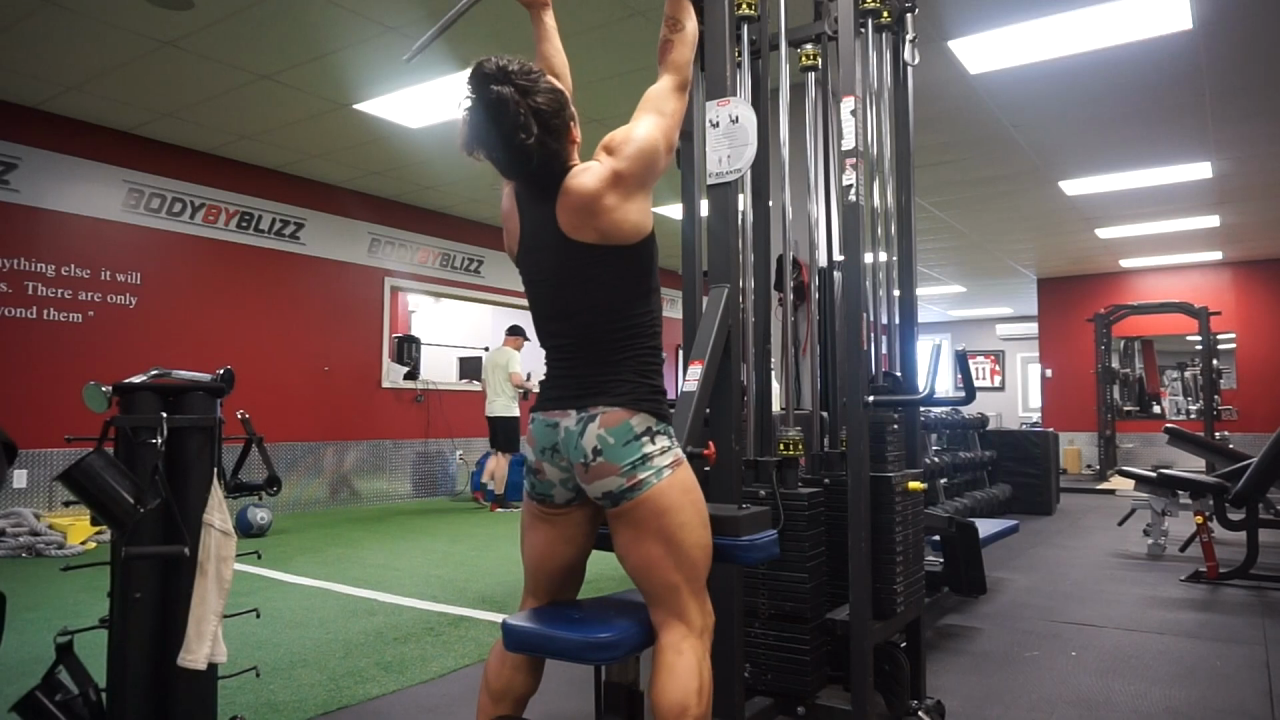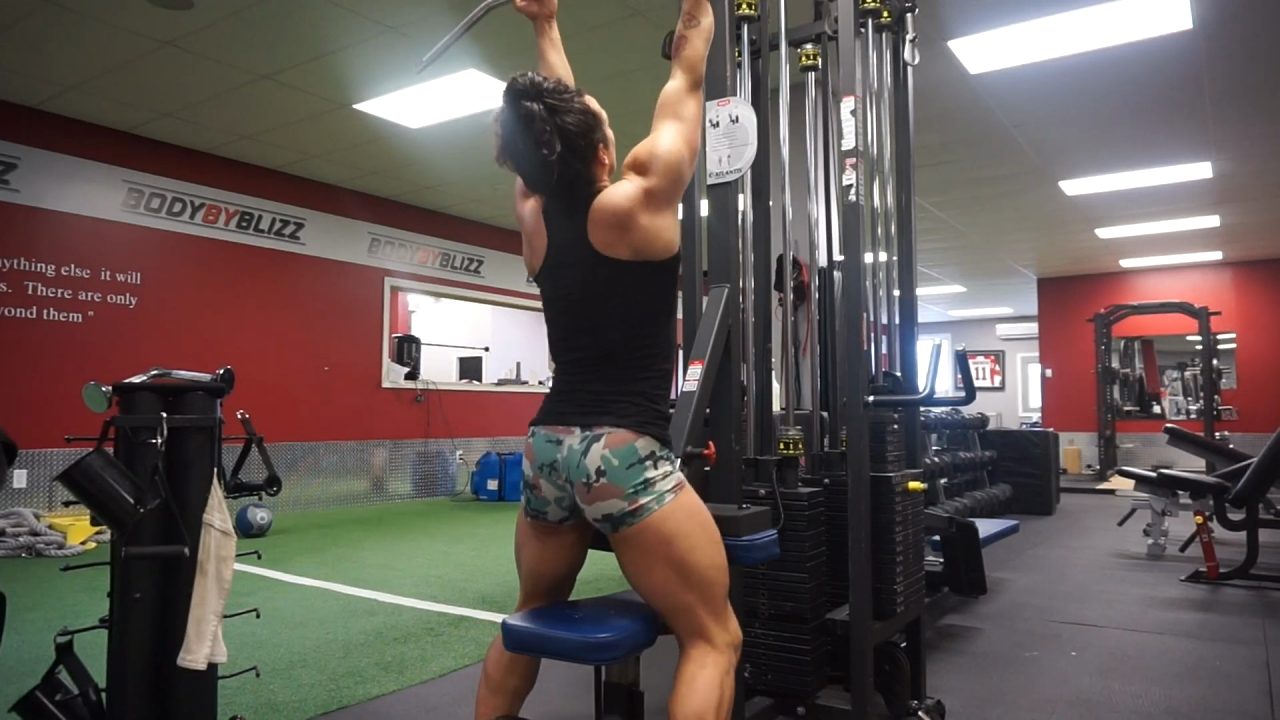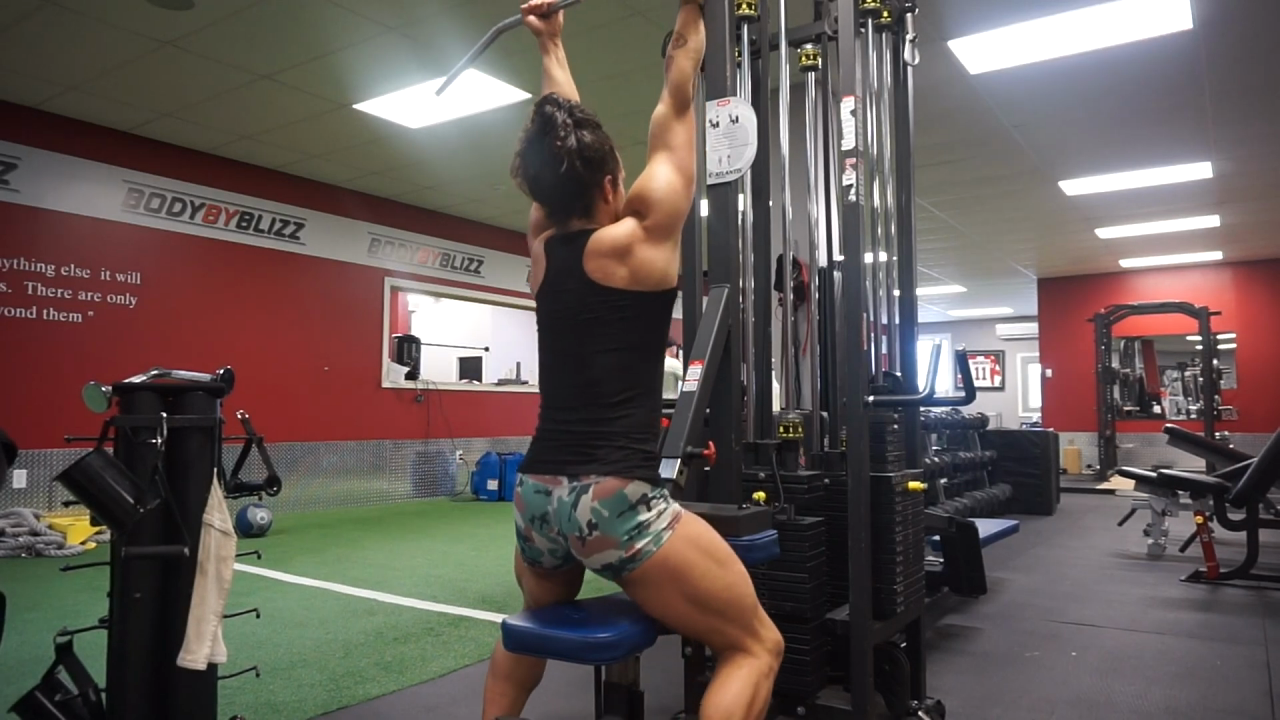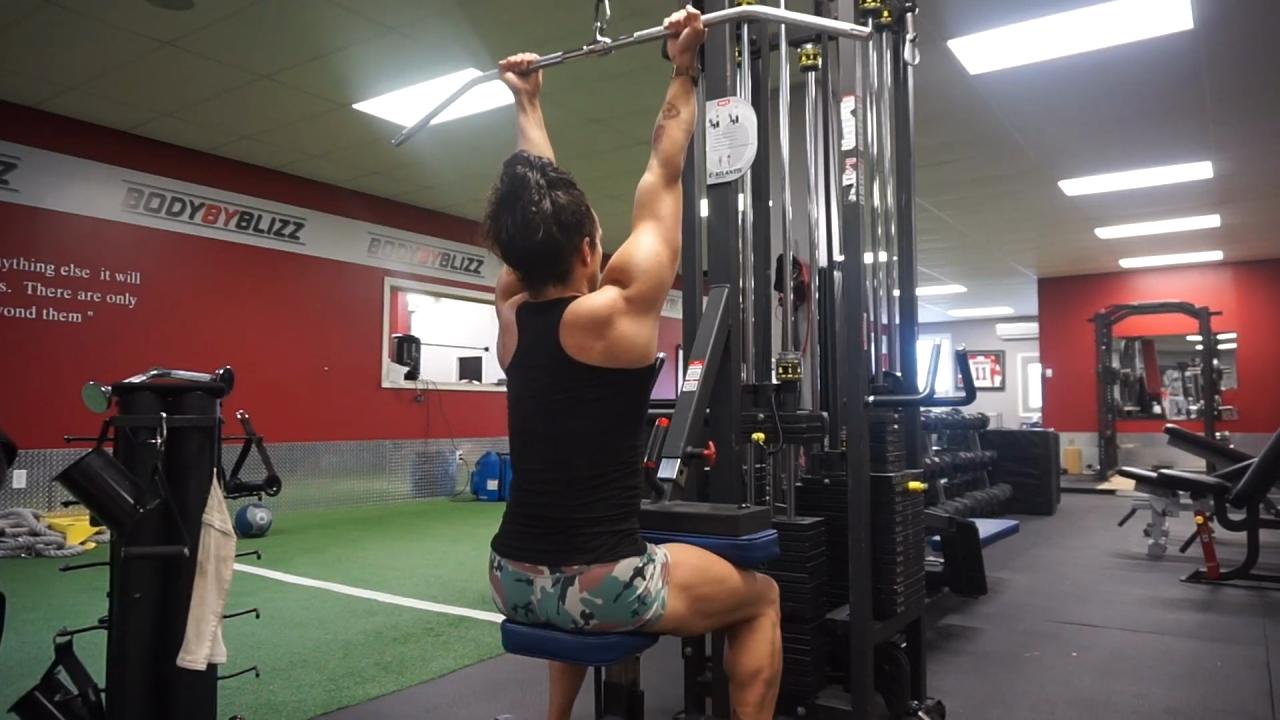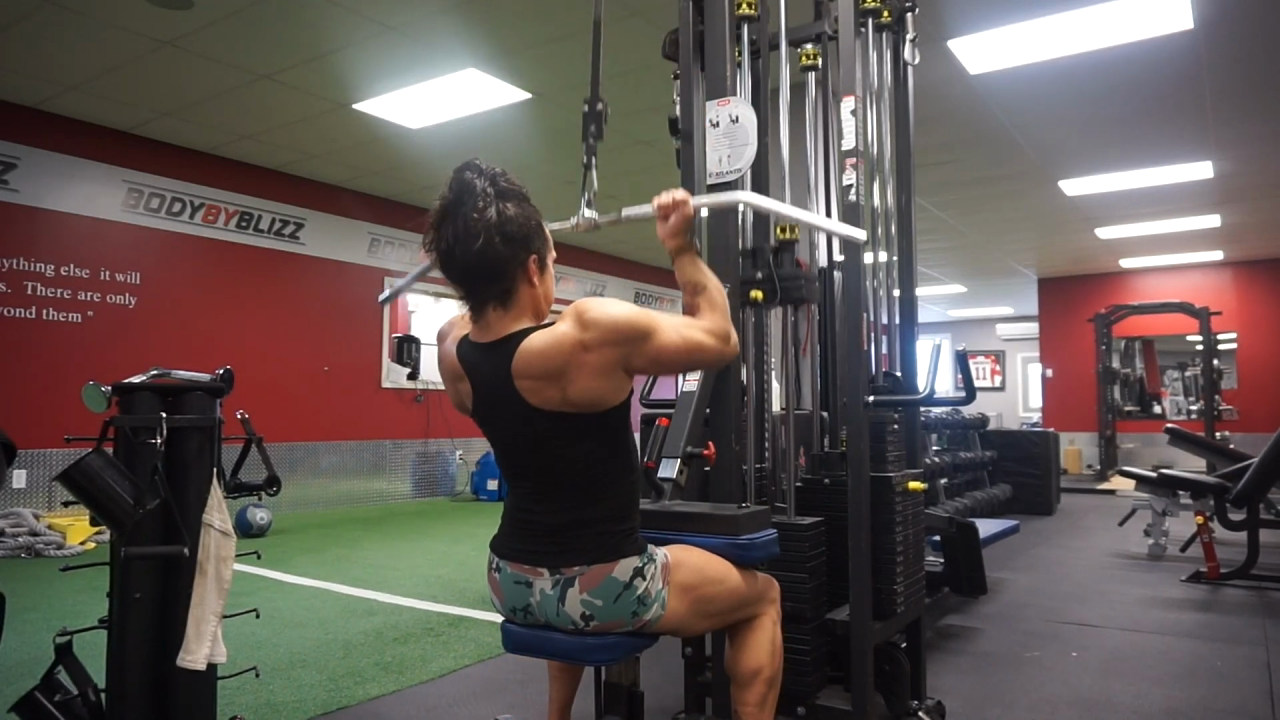
dt=1s
person 1, frame 1
left shoulder: (514, 201)
right shoulder: (607, 181)
left elbow: (549, 97)
right elbow: (673, 75)
left hip: (551, 432)
right hip: (625, 431)
left knee: (535, 617)
right knee: (686, 627)
person 1, frame 2
left shoulder: (534, 215)
right shoulder: (635, 202)
left elbow: (555, 116)
right elbow: (688, 77)
left hip: (549, 448)
right hip: (626, 453)
left knee: (531, 617)
right knee: (712, 639)
person 1, frame 3
left shoulder: (543, 245)
right shoulder: (638, 239)
left elbow: (560, 137)
right elbow: (675, 107)
left hip: (538, 492)
right hip: (616, 498)
right knee: (756, 646)
person 1, frame 4
left shoulder: (511, 312)
right shoulder: (620, 311)
left elbow: (534, 200)
right elbow: (662, 178)
left wrist: (527, 104)
right wrist: (685, 72)
left hip: (514, 582)
right hip: (597, 586)
right knee: (760, 596)
person 1, frame 5
left shoulder: (452, 348)
right shoulder: (588, 337)
right elbow: (719, 338)
left wrist: (494, 231)
right wrist: (683, 250)
left hip: (512, 585)
right hip: (602, 588)
right knee: (761, 596)
